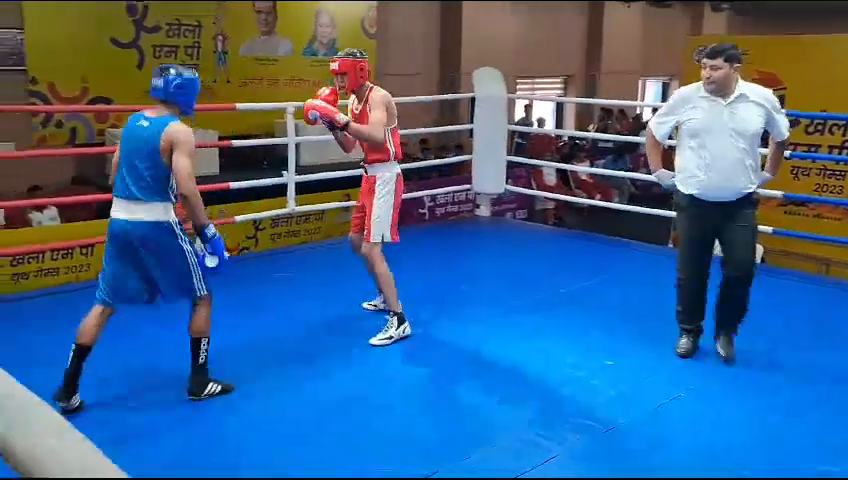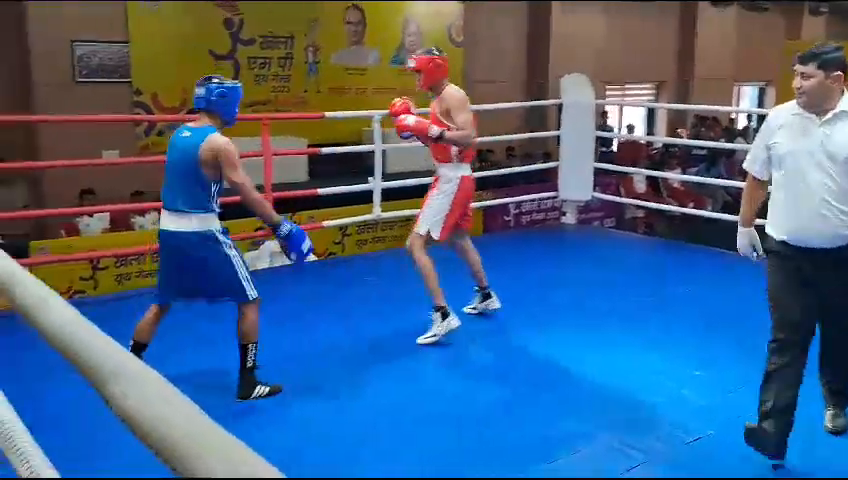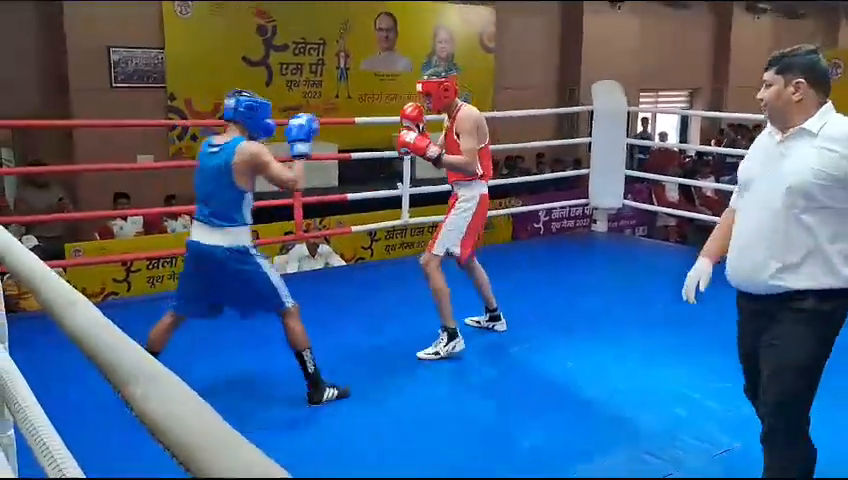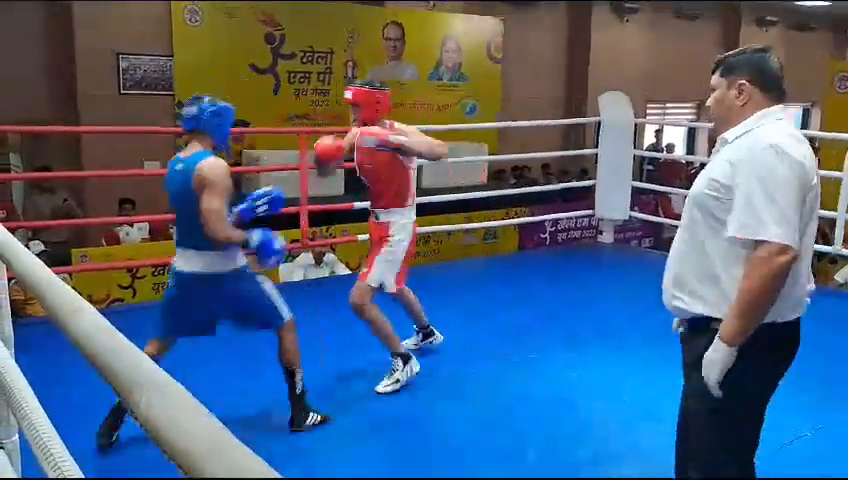
dt=0.7s
person 1, frame 1
left shoulder: (762, 99)
right shoulder: (685, 98)
left elbow: (781, 137)
right elbow: (654, 133)
left wrist: (769, 173)
right wrist: (657, 171)
left hip: (740, 203)
right hip: (693, 201)
left knee: (740, 269)
right knee: (691, 270)
left ankle: (726, 331)
right ankle: (688, 332)
person 1, frame 2
right shoulder: (779, 119)
right elbow: (756, 177)
right wrist: (745, 226)
right hip: (786, 250)
right knee: (786, 339)
right ankle: (772, 430)
person 1, frame 3
right shoulder: (766, 140)
right wrist: (706, 261)
left hip: (806, 307)
right hip: (753, 301)
left knee: (782, 413)
right knee: (762, 400)
person 1, frame 4
left shoulder: (765, 147)
right shoulder: (753, 144)
left elbow: (776, 254)
left wrist: (727, 341)
right wrist: (701, 314)
left hip: (743, 338)
right hip: (720, 327)
person 2, frame 1
left shoulder: (131, 123)
right shoulder: (179, 132)
left elbow: (116, 179)
right elbow: (186, 190)
right wrist: (209, 232)
left hip: (120, 221)
right hip: (156, 225)
left knee: (104, 305)
right knee: (200, 298)
left ankle: (68, 387)
right ankle: (200, 380)
person 2, frame 2
left shoulder: (178, 135)
right shoulder: (218, 144)
right elbow: (249, 195)
right wrist: (284, 229)
left hip: (169, 231)
right hip: (201, 233)
left knee: (160, 305)
right knee: (249, 301)
right ankle: (248, 382)
person 2, frame 3
left shoulder: (207, 147)
right shoulder: (250, 150)
right elbow: (292, 182)
right wrist: (301, 146)
left hip: (199, 245)
right hip: (234, 249)
left knee: (177, 315)
right knee: (290, 311)
right ankle: (316, 388)
person 2, frame 4
left shoulder: (174, 166)
right shoulder: (213, 168)
right elbow: (218, 231)
left wrist: (248, 207)
right wrist: (256, 239)
left hip: (185, 272)
right hip: (224, 271)
left knee: (160, 343)
right knee: (286, 325)
left ankle: (113, 421)
right ankle: (300, 412)
person 3, frame 1
left shoulder: (378, 97)
right shoulder: (354, 101)
left elbow: (377, 138)
right elbow: (348, 146)
left wrist: (338, 119)
right wrist: (329, 118)
left hip: (385, 178)
right hip: (372, 177)
left knee: (369, 249)
right knee: (362, 242)
left ankle: (399, 321)
right ankle: (388, 300)
person 3, frame 2
left shoulder: (453, 95)
right shoulder: (439, 99)
left elbow: (468, 138)
left wrist: (429, 130)
right wrist: (416, 126)
left hip: (452, 179)
right hip: (455, 177)
left knee: (415, 244)
right knee: (459, 238)
left ankle: (443, 315)
right ankle: (486, 296)
person 3, frame 3
left shoulder: (468, 116)
right shoulder: (453, 118)
left elbow: (469, 165)
right elbow: (438, 160)
left wrist: (428, 150)
right wrist: (416, 131)
left hip: (471, 198)
right hip: (468, 196)
left knee: (430, 262)
right knee: (466, 259)
left ankle: (450, 336)
right ankle: (493, 316)
person 3, frame 4
left shoulder: (401, 133)
right shoulder: (357, 134)
left elbow: (441, 151)
right elbow: (326, 162)
left wrist: (390, 140)
right wrist: (326, 154)
left hip: (397, 226)
right hip: (379, 222)
left knee: (360, 300)
right knee: (393, 286)
left ankle: (403, 359)
right ankle: (426, 332)
